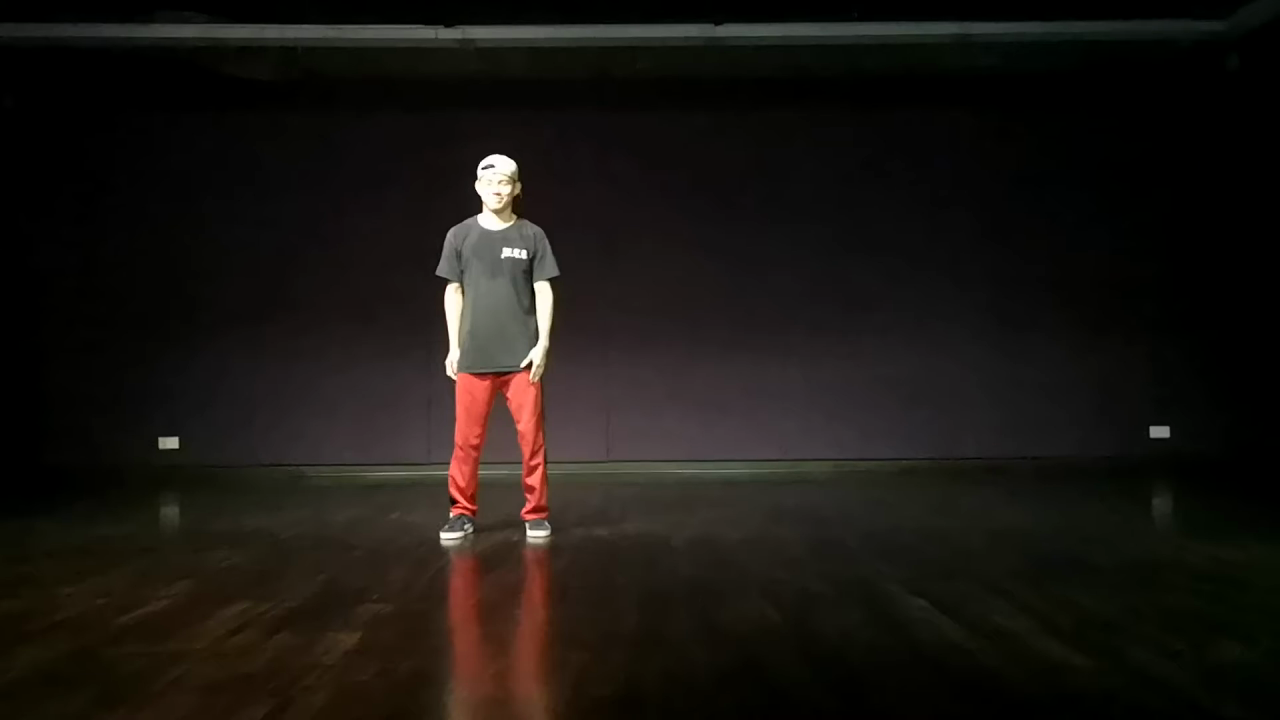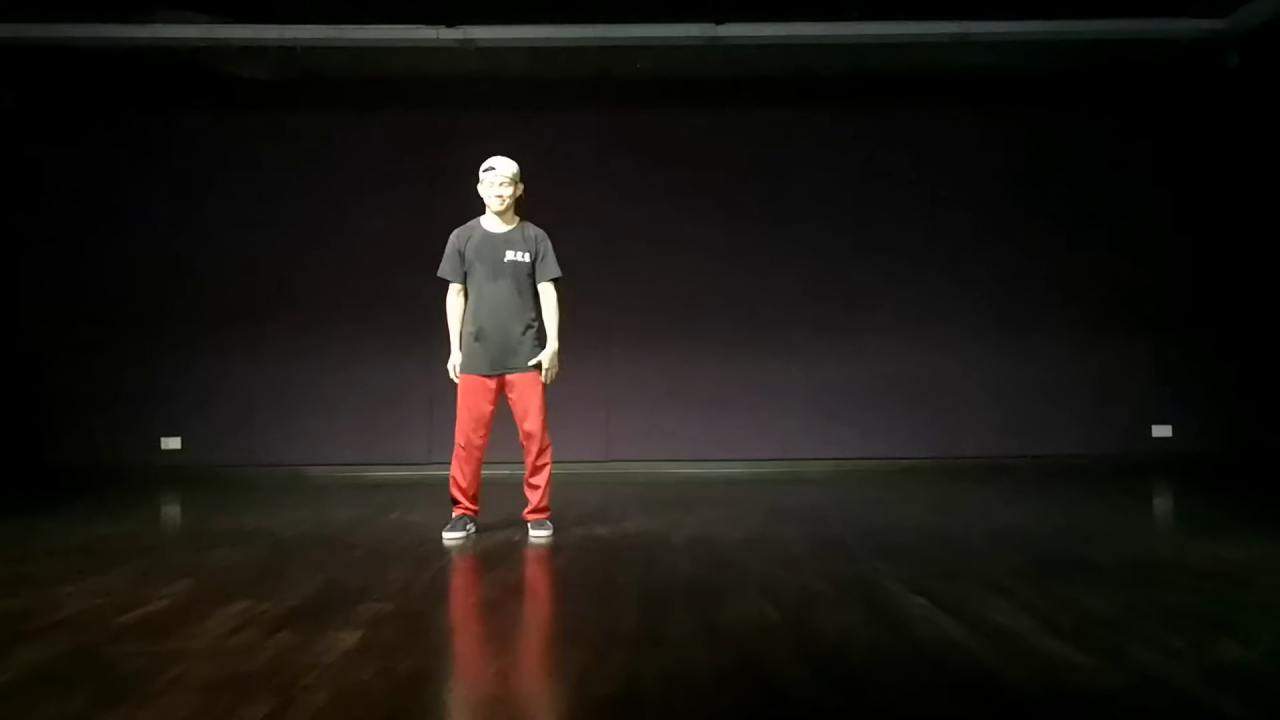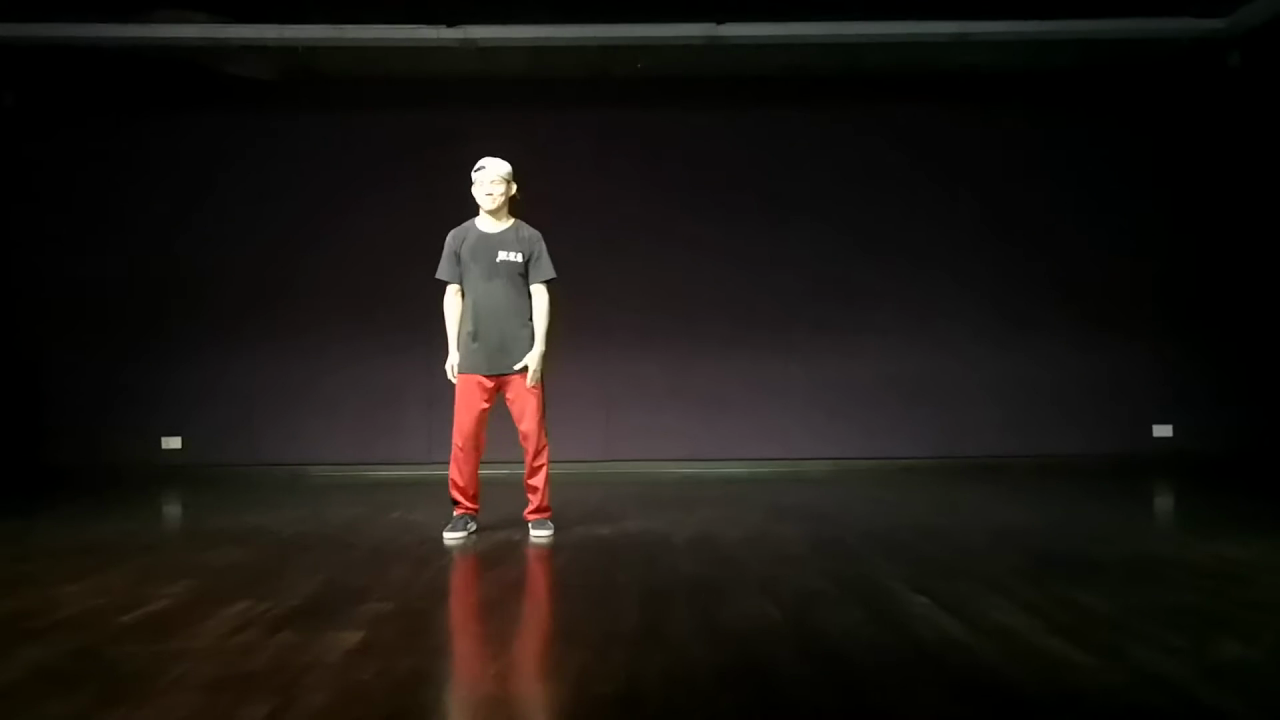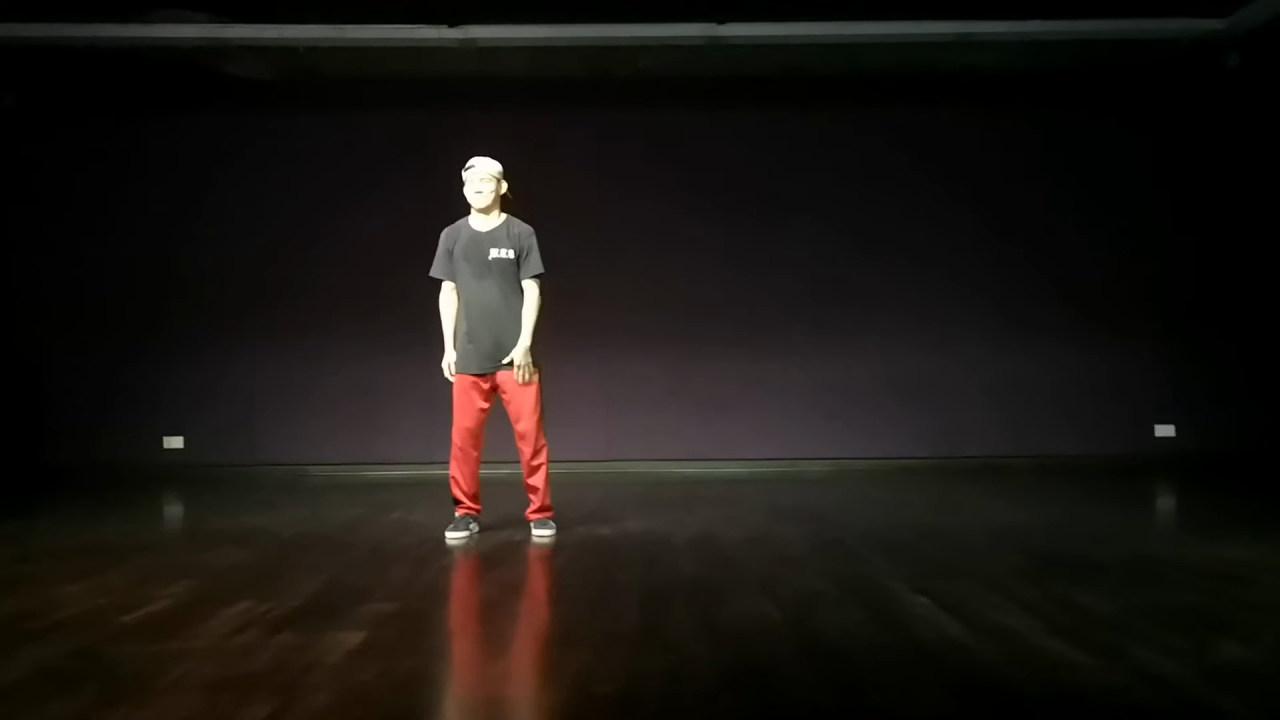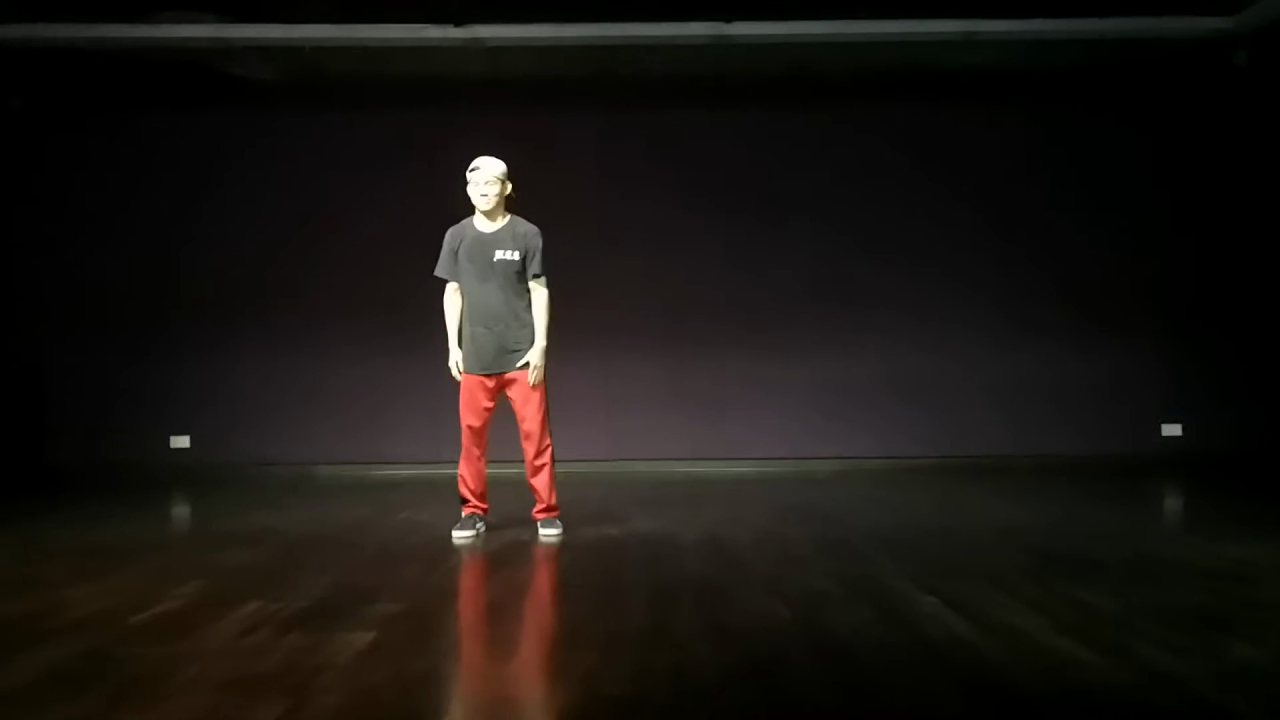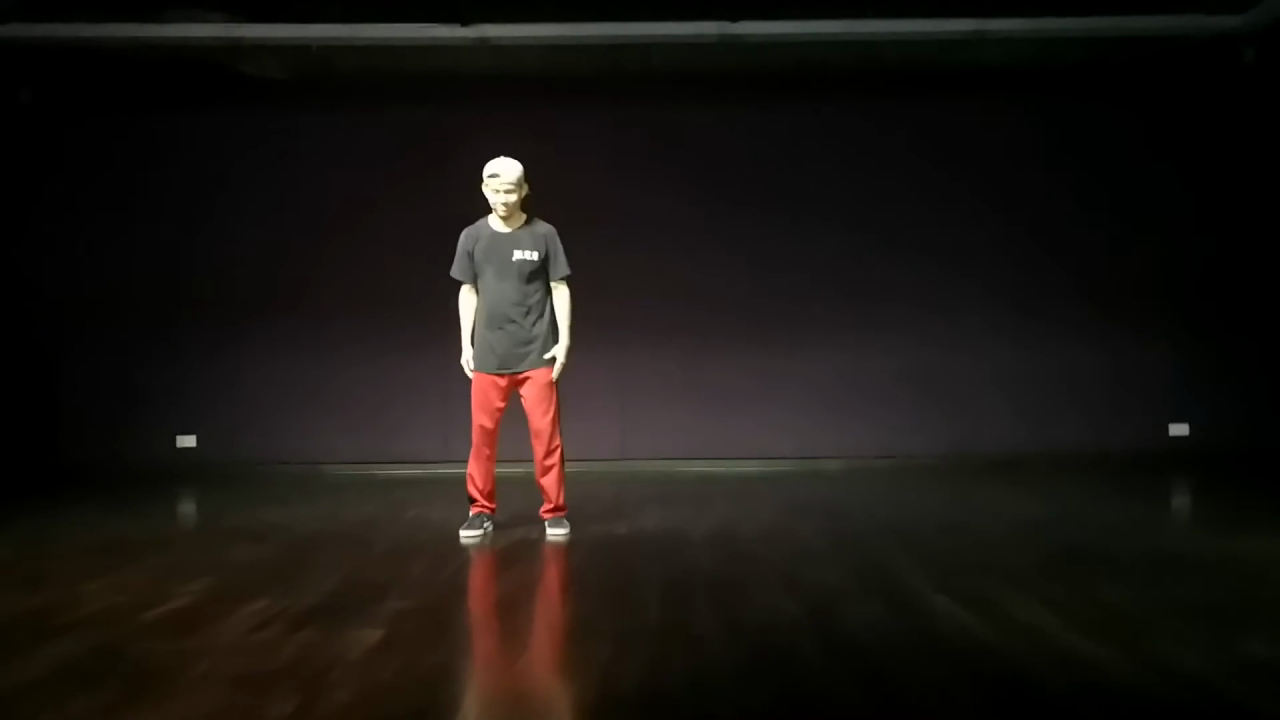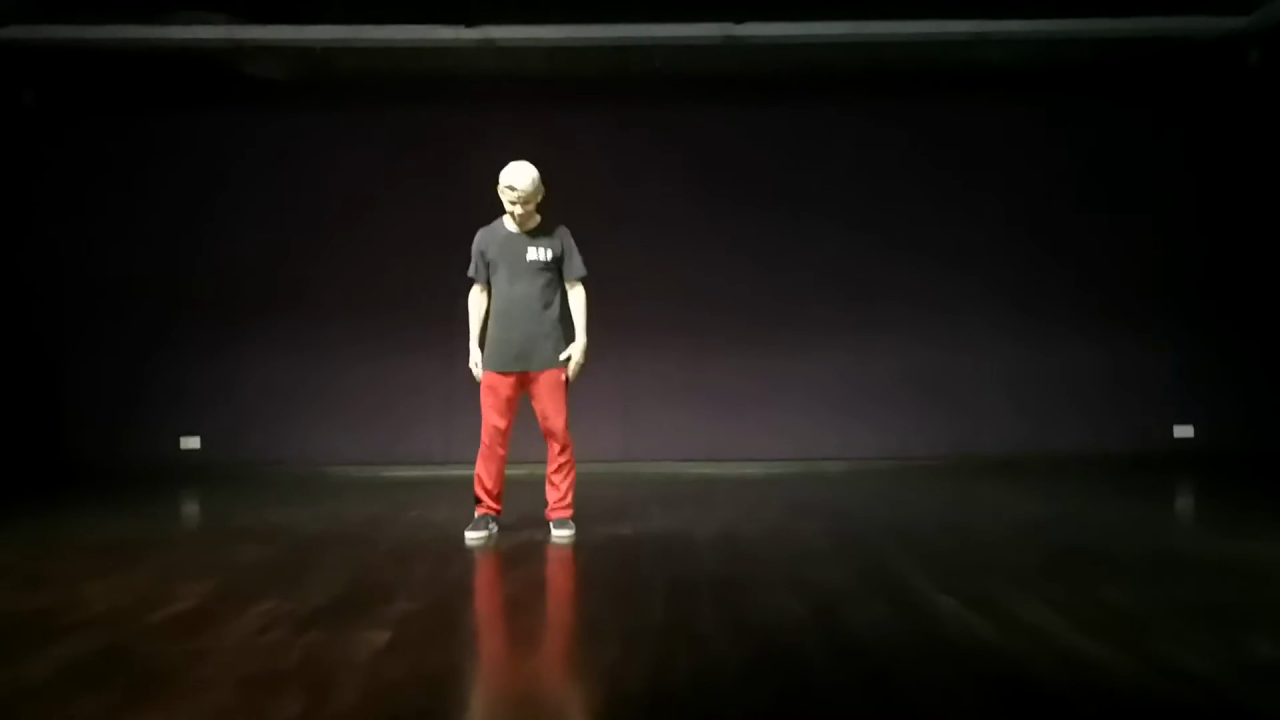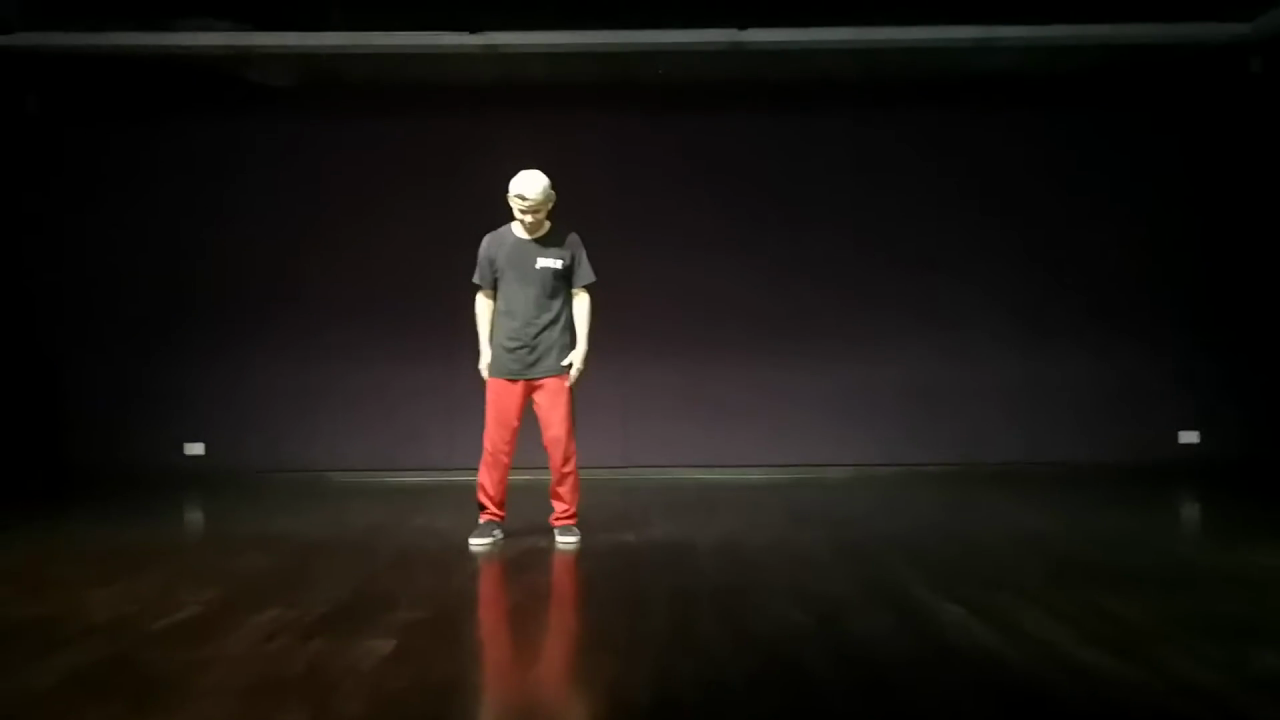
dt=0.2s
person 1, frame 1
left shoulder: (532, 235)
right shoulder: (460, 235)
left elbow: (543, 291)
right elbow: (453, 292)
left wrist: (543, 342)
right wrist: (454, 345)
left hip: (521, 355)
right hip: (474, 356)
left knee: (530, 436)
right knee: (466, 437)
left ankle: (535, 513)
right ankle: (462, 512)
person 1, frame 2
left shoulder: (534, 237)
right shoulder: (463, 237)
left elbow: (547, 291)
right elbow: (455, 293)
left wrist: (552, 343)
right wrist: (454, 347)
left hip: (525, 356)
right hip: (476, 356)
left knee: (535, 436)
right knee: (468, 438)
left ankle: (538, 513)
right ankle: (464, 512)
person 1, frame 3
left shoulder: (528, 238)
right shoulder: (459, 238)
left elbow: (540, 294)
right elbow: (453, 295)
left wrist: (539, 347)
right wrist: (452, 349)
left hip: (520, 356)
right hip: (474, 357)
left knee: (533, 437)
right knee: (465, 438)
left ankle: (538, 512)
right ankle: (464, 512)
person 1, frame 4
left shoulder: (521, 233)
right shoulder: (452, 236)
left elbow: (531, 290)
right elbow: (448, 292)
left wrist: (525, 343)
right wrist: (449, 346)
left hip: (512, 353)
right hip: (470, 355)
left knee: (531, 435)
right knee: (464, 437)
left ankle: (540, 512)
right ankle: (466, 512)
person 1, frame 5
left shoulder: (526, 234)
right shoulder: (457, 236)
left elbow: (539, 289)
right elbow: (452, 292)
left wrist: (540, 344)
right wrist: (453, 345)
left hip: (521, 353)
right hip: (476, 355)
left knee: (535, 434)
right knee: (471, 435)
left ankle: (546, 511)
right ankle: (474, 511)
person 1, frame 6
left shoulder: (544, 234)
right shoulder: (472, 237)
left elbow: (560, 288)
right elbow: (468, 292)
left wrist: (564, 339)
right wrist: (466, 343)
left hip: (537, 353)
right hip: (489, 355)
left knee: (545, 434)
right knee: (482, 435)
left ankle: (554, 511)
right ankle: (481, 510)
person 1, frame 7
left shoulder: (558, 236)
right shoulder: (487, 237)
left elbow: (574, 287)
right elbow: (478, 291)
left wrist: (581, 338)
right wrist: (473, 344)
left hip: (548, 355)
right hip: (498, 355)
left knee: (557, 434)
right knee: (493, 435)
left ankle: (561, 511)
right ankle: (487, 510)
person 1, frame 8
left shoulder: (567, 243)
right shoulder: (494, 243)
left elbow: (580, 295)
right elbow: (485, 296)
left wrist: (582, 345)
right wrist: (484, 348)
left hip: (552, 361)
right hip: (505, 361)
left knee: (559, 443)
right knee: (496, 444)
left ankle: (565, 518)
right ankle: (491, 517)
